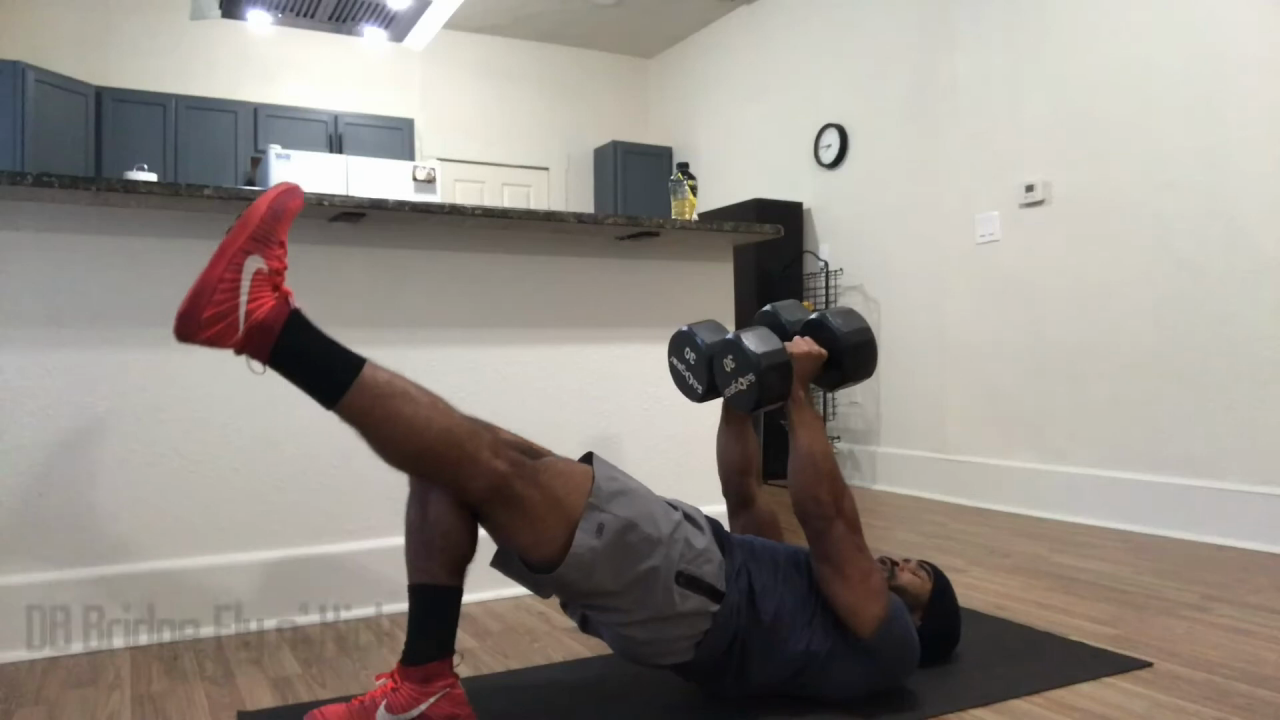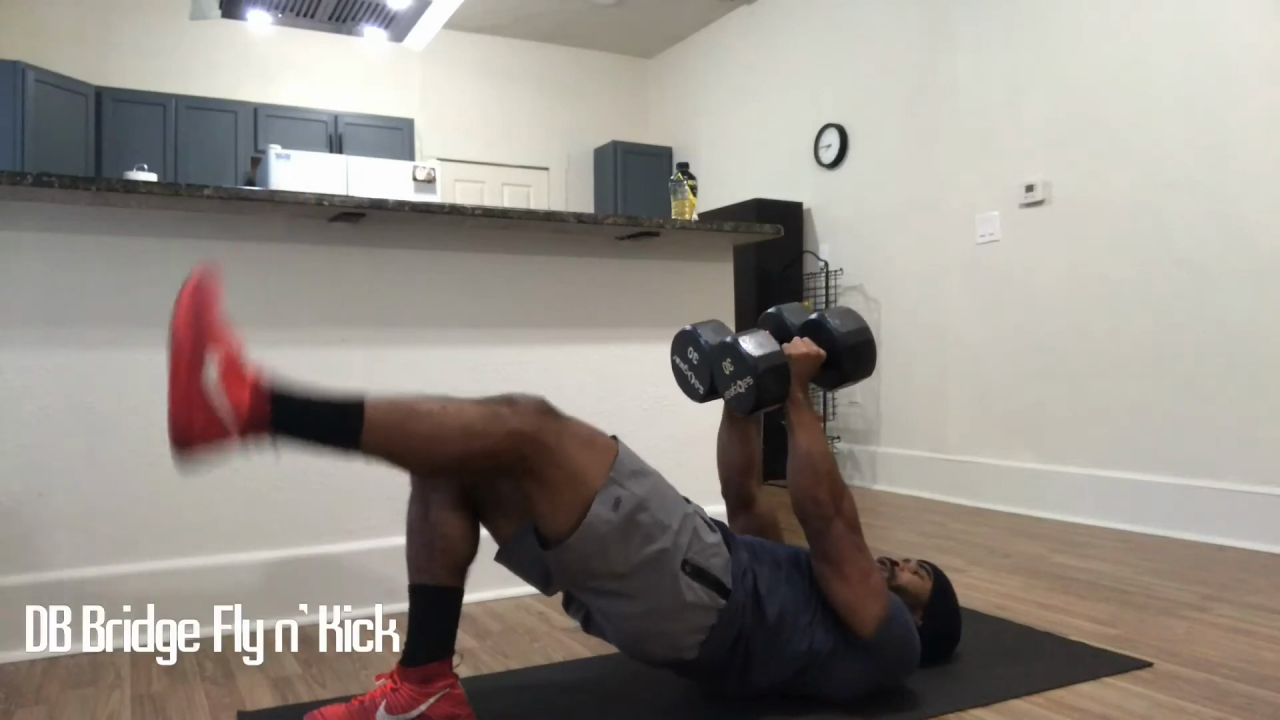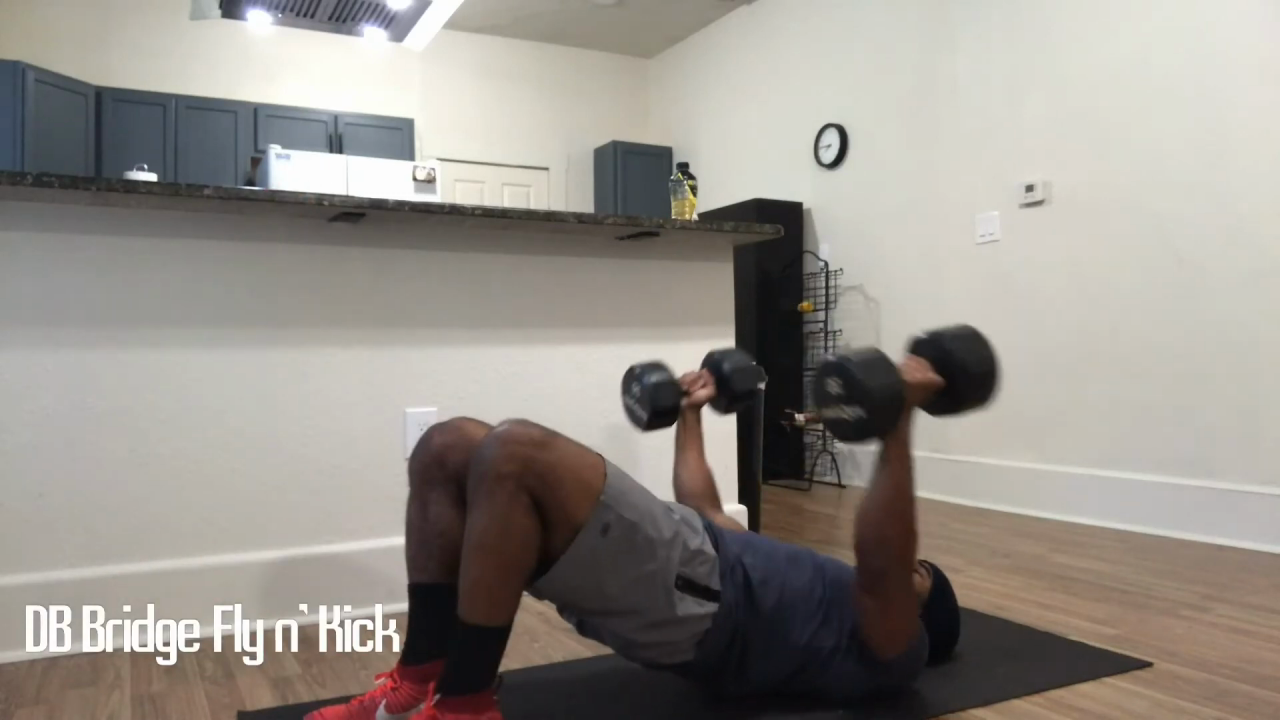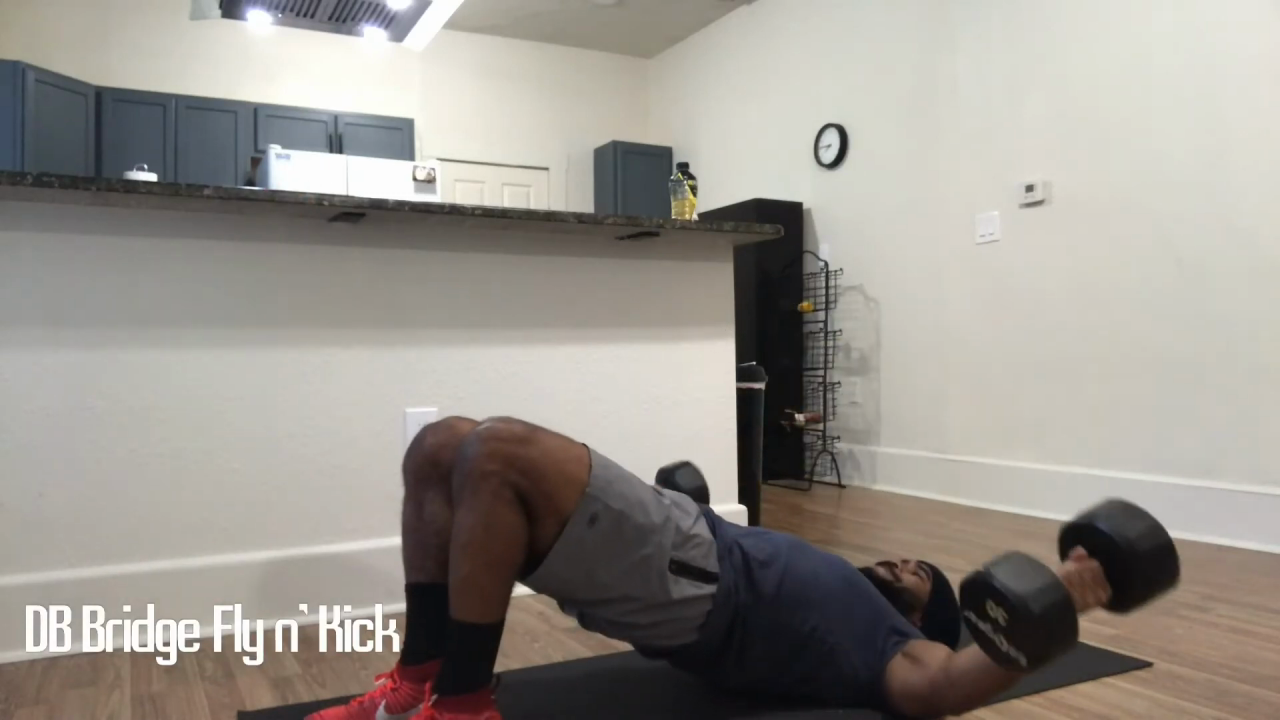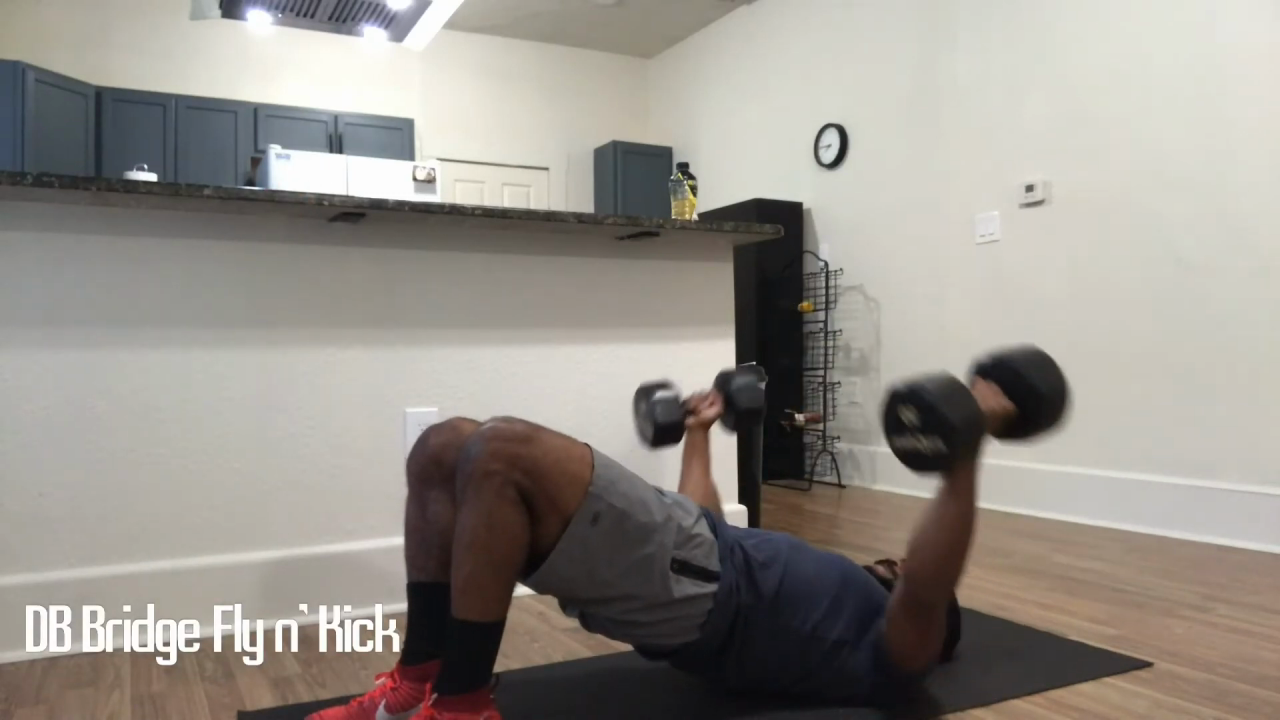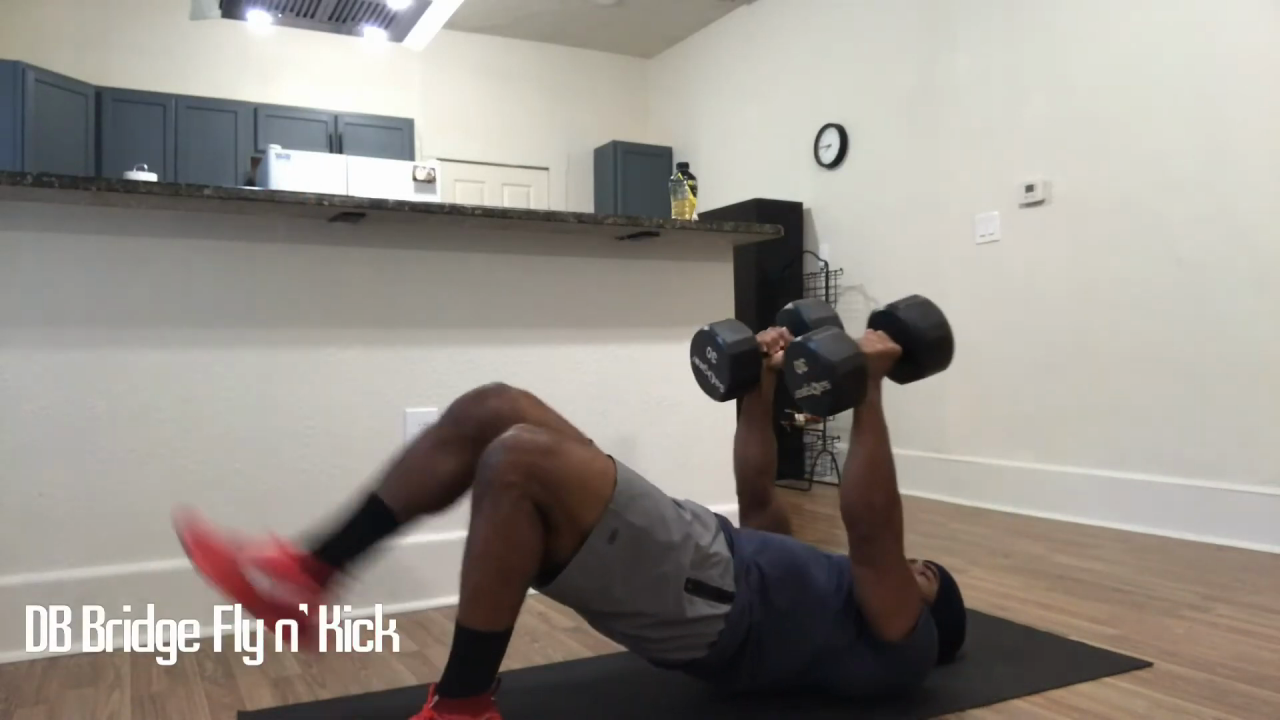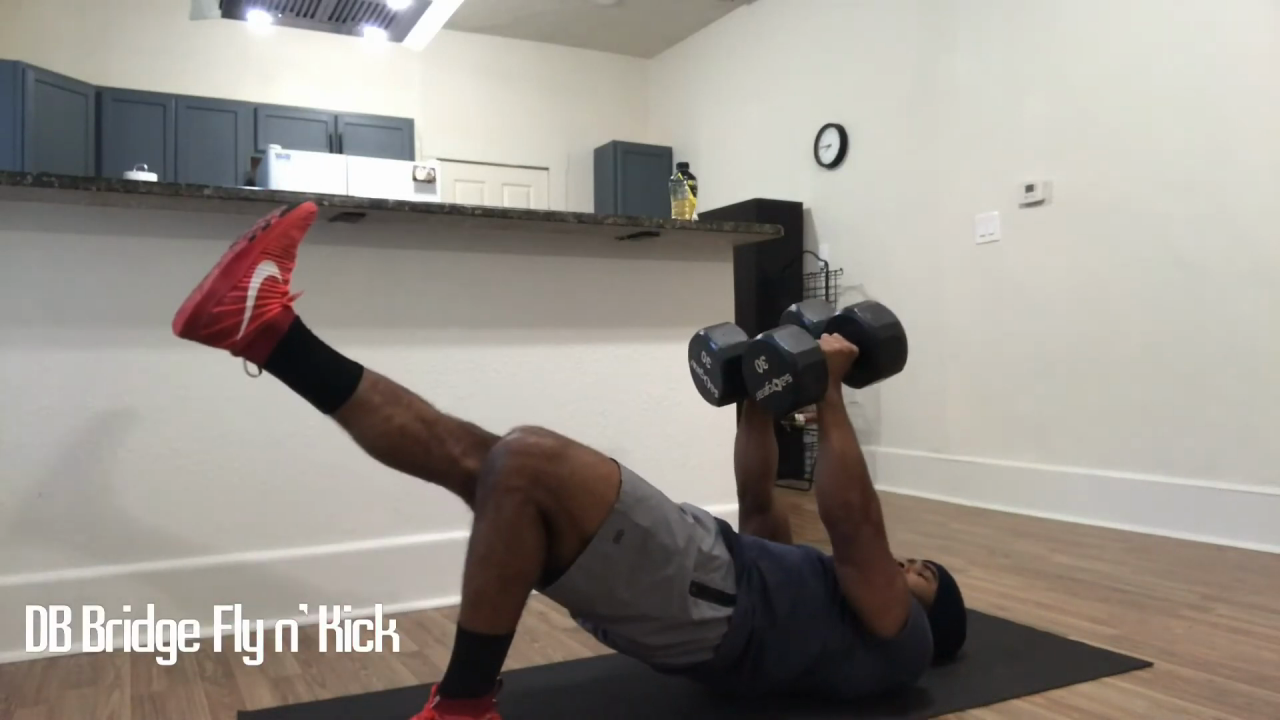
dt=0.7s
person 1, frame 1
left shoulder: (886, 643)
right shoulder: (812, 591)
left elbow: (829, 519)
right elbow: (745, 497)
left wrist: (797, 397)
left hip: (688, 590)
right hip: (653, 584)
left knee: (487, 463)
right knee: (452, 465)
left ankle: (265, 321)
person 1, frame 2
left shoulder: (888, 641)
right shoulder: (823, 597)
left elbow: (828, 520)
right elbow: (745, 501)
left wrist: (800, 399)
left hip: (697, 590)
right hip: (665, 581)
left knee: (525, 425)
right knee: (453, 467)
left ankle: (253, 406)
person 1, frame 3
left shoulder: (888, 650)
right shoulder: (811, 586)
left elbow: (883, 566)
right elbow: (704, 513)
left wrist: (897, 424)
right wrist: (690, 418)
left hip: (687, 598)
left knee: (513, 454)
right knee: (446, 448)
person 1, frame 4
left shoulder: (893, 644)
right shoulder: (839, 596)
right wrist: (674, 499)
left hip: (691, 579)
left knee: (497, 454)
right knee: (441, 448)
person 1, frame 5
left shoulder: (890, 646)
right shoulder: (838, 591)
left elbow: (928, 588)
right elbow: (708, 513)
left wrist: (965, 456)
right wrist: (698, 436)
left hip: (690, 581)
left knee: (501, 451)
right knee: (445, 447)
person 1, frame 6
left shoulder: (896, 647)
right shoulder: (829, 588)
left elbow: (875, 534)
right elbow: (757, 497)
left wrist: (868, 394)
right wrist: (762, 387)
left hip: (705, 598)
left knee: (521, 457)
right knee: (494, 410)
right ankle: (309, 574)
person 1, frame 7
left shoulder: (896, 642)
right shoulder: (826, 590)
left elbow: (853, 524)
right elbow: (758, 503)
left wrist: (829, 396)
right wrist: (758, 397)
left hip: (704, 600)
right hip: (682, 584)
left knee: (527, 459)
right knee: (465, 452)
right ankle: (265, 329)
